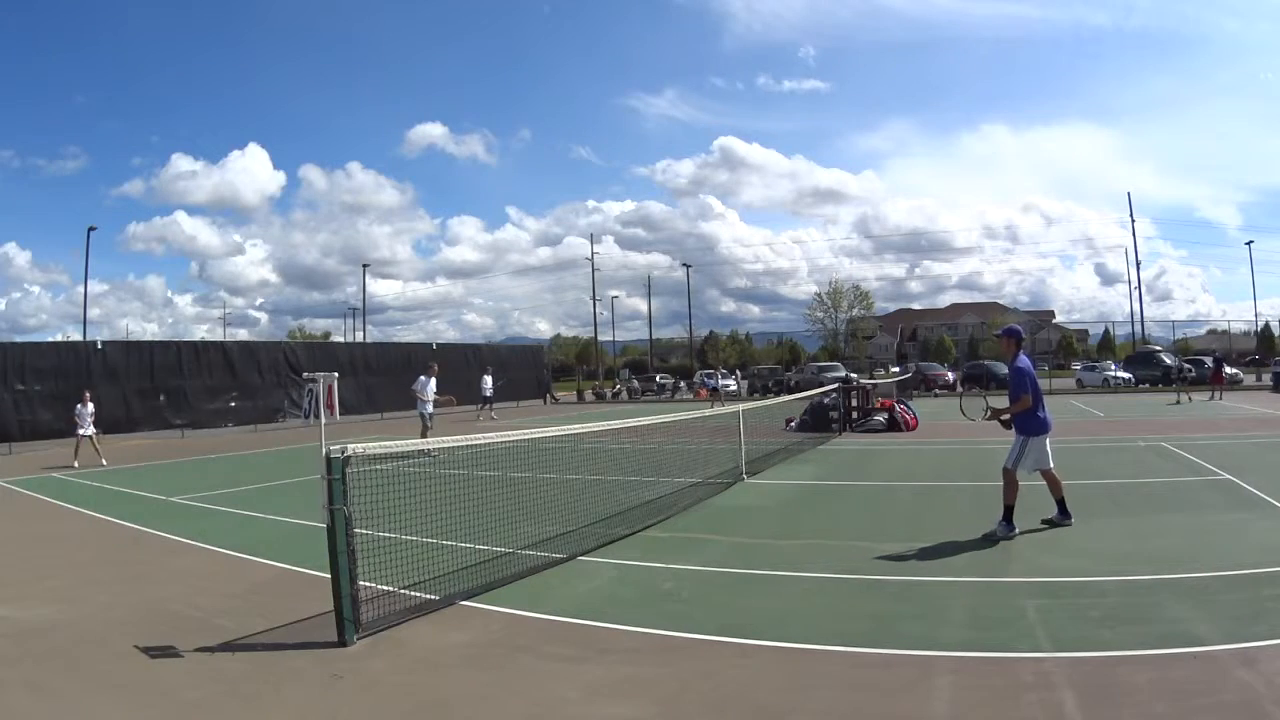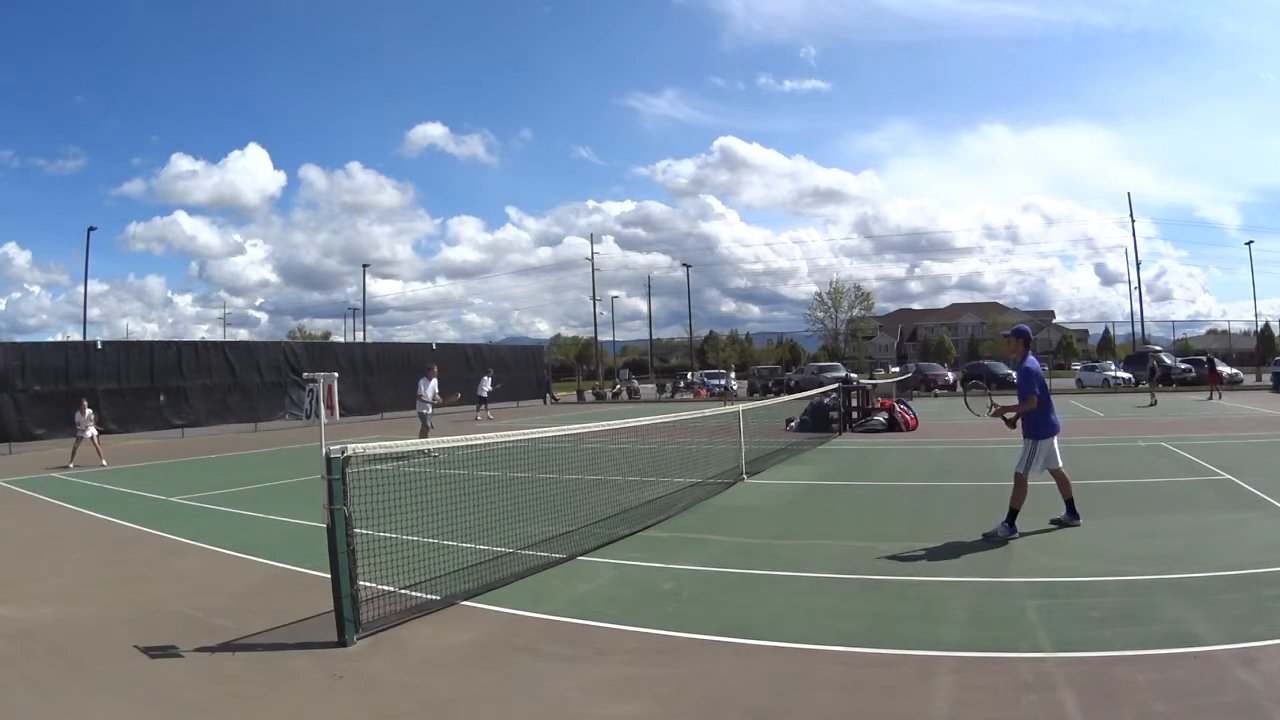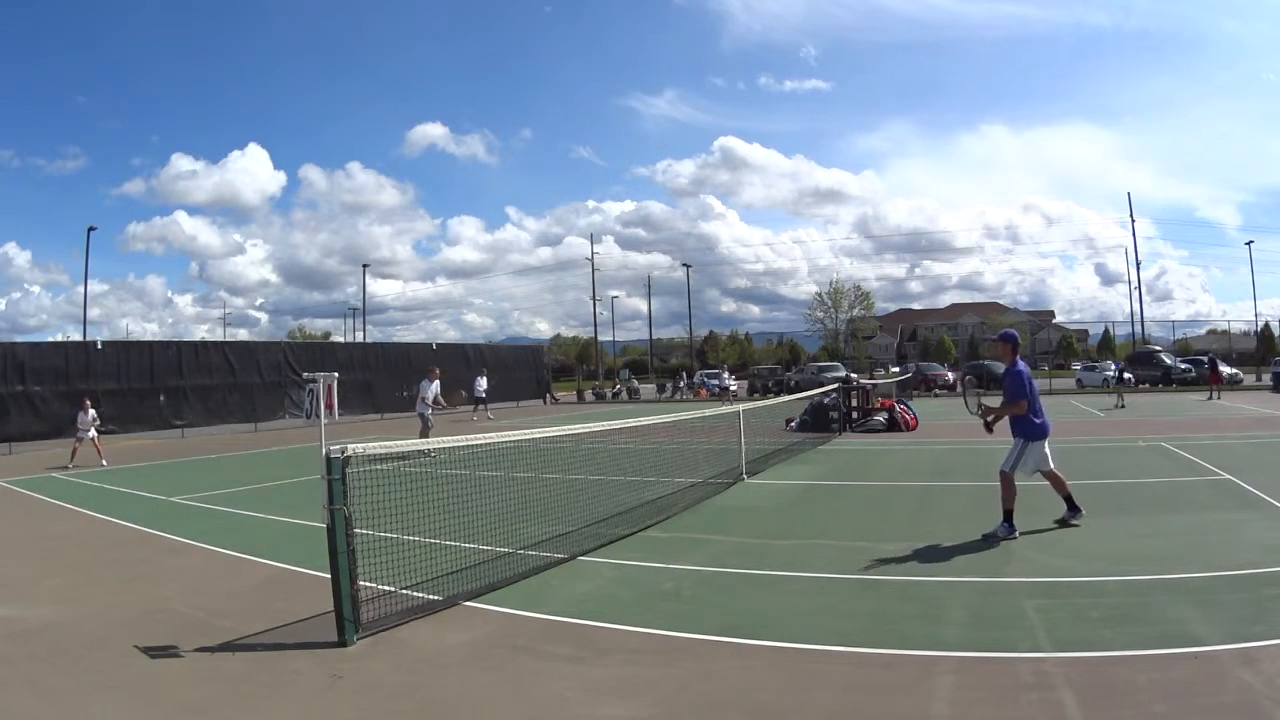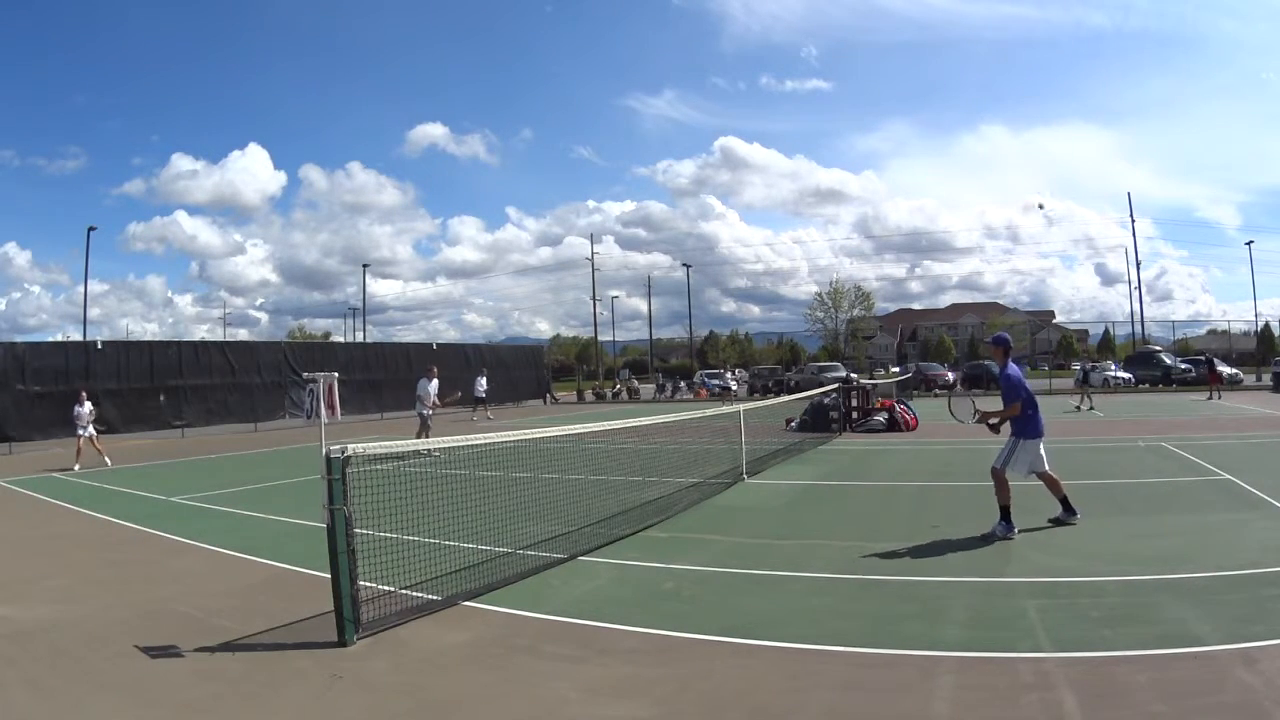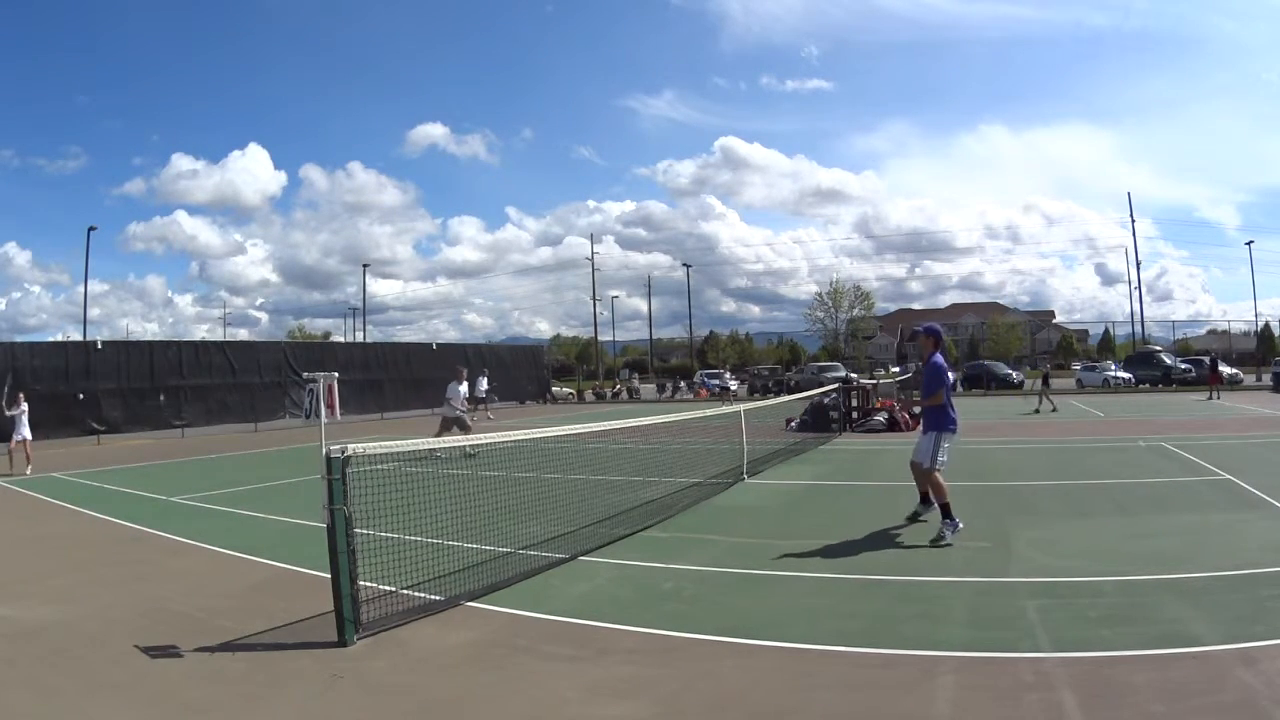
dt=1s
person 1, frame 1
left shoulder: (1018, 367)
right shoulder: (1021, 363)
left elbow: (1026, 402)
left wrist: (1001, 412)
right wrist: (1009, 417)
left hip: (1030, 429)
right hip: (1038, 425)
left knee: (1009, 471)
right knee: (1046, 470)
left ankle: (1007, 524)
right ankle: (1063, 513)
person 1, frame 2
left shoulder: (1027, 368)
right shoulder: (1026, 364)
left elbow: (1032, 402)
left wrist: (1005, 410)
right wrist: (1015, 417)
left hip: (1038, 431)
right hip: (1046, 427)
left knee: (1020, 475)
right knee: (1056, 470)
left ankle: (1009, 526)
right ankle: (1071, 514)
person 1, frame 3
left shoulder: (1018, 373)
right shoulder: (1010, 372)
left elbow: (1021, 407)
right elbow: (1007, 403)
left wrist: (992, 411)
right wrist: (992, 420)
left hip: (1029, 433)
right hip: (1037, 430)
left knee: (1006, 474)
right knee: (1048, 471)
left ankle: (1008, 526)
right ankle: (1074, 509)
person 1, frame 4
left shoulder: (1008, 376)
right shoulder: (1010, 371)
left elbow: (1015, 409)
left wrist: (990, 415)
right wrist: (998, 423)
left hip: (1025, 433)
right hip: (1032, 430)
left knee: (997, 471)
right knee: (1042, 472)
left ankle: (1006, 524)
right ankle: (1068, 511)
person 1, frame 5
left shoulder: (936, 364)
right shoulder: (930, 363)
left elbow: (940, 398)
left wrist: (913, 403)
right wrist: (918, 413)
left hip: (941, 427)
right hip: (931, 425)
left knee: (931, 471)
right knee: (916, 464)
left ankle: (950, 521)
right ankle: (926, 503)
